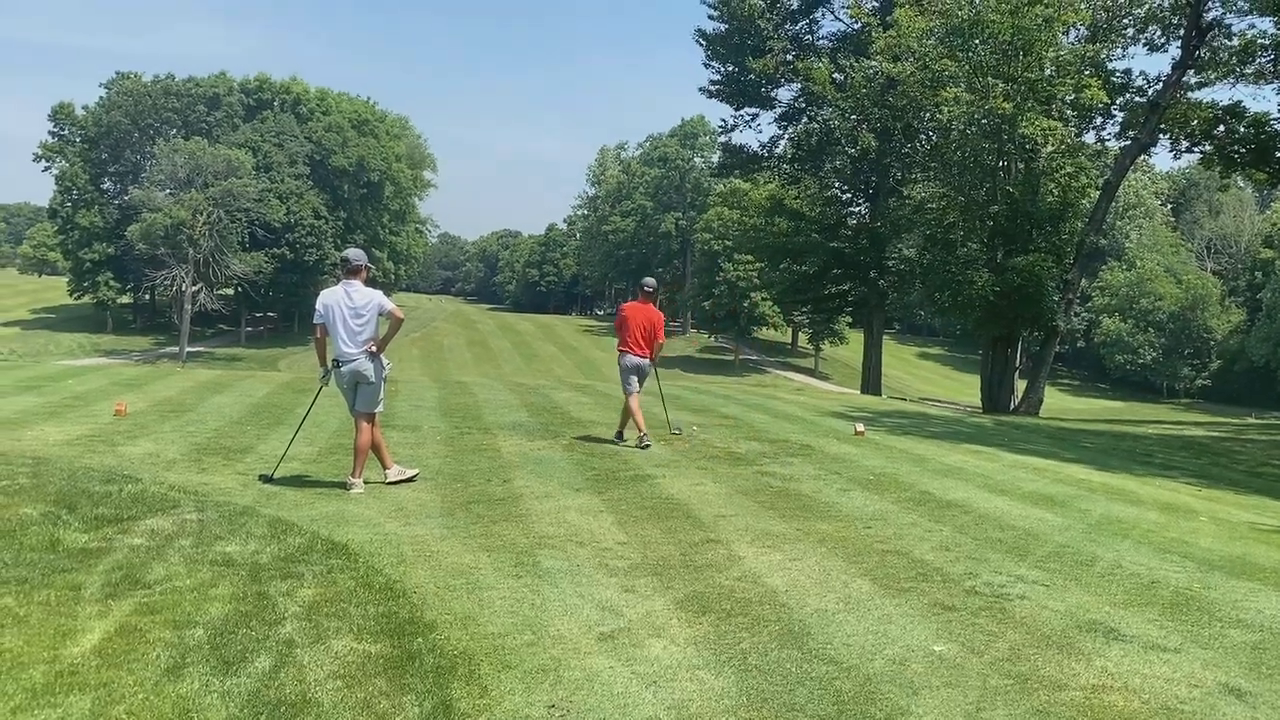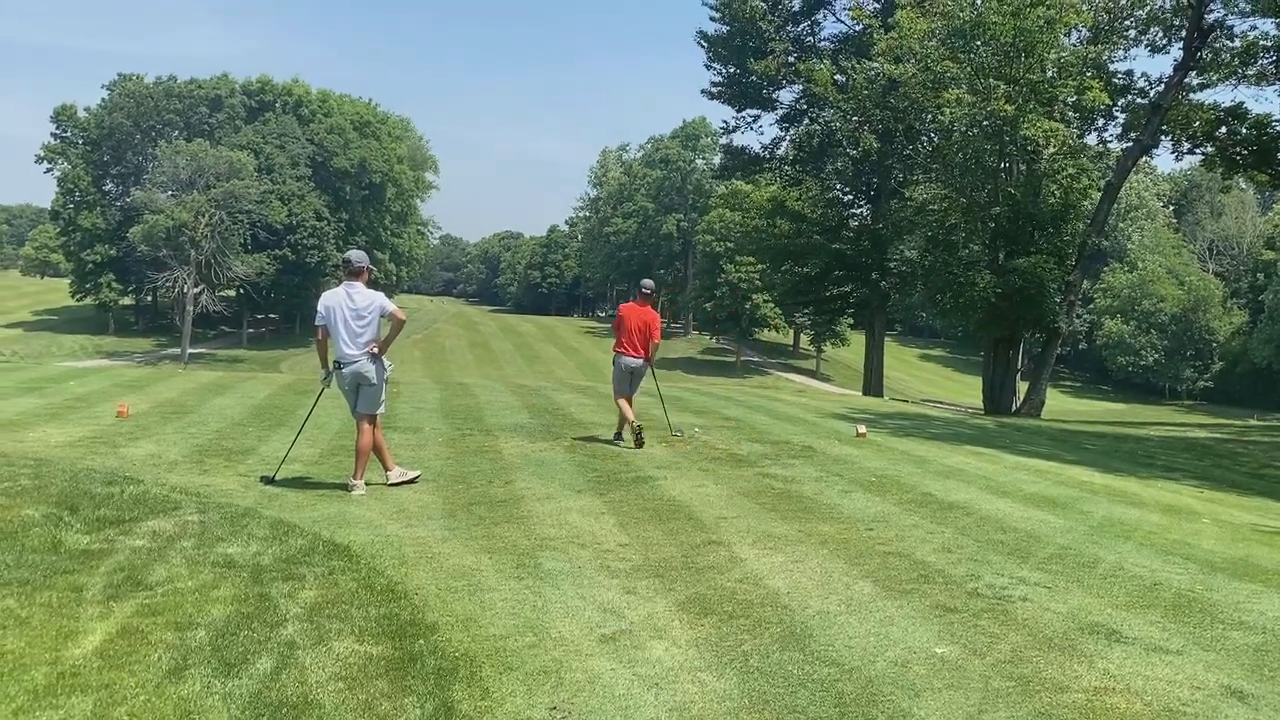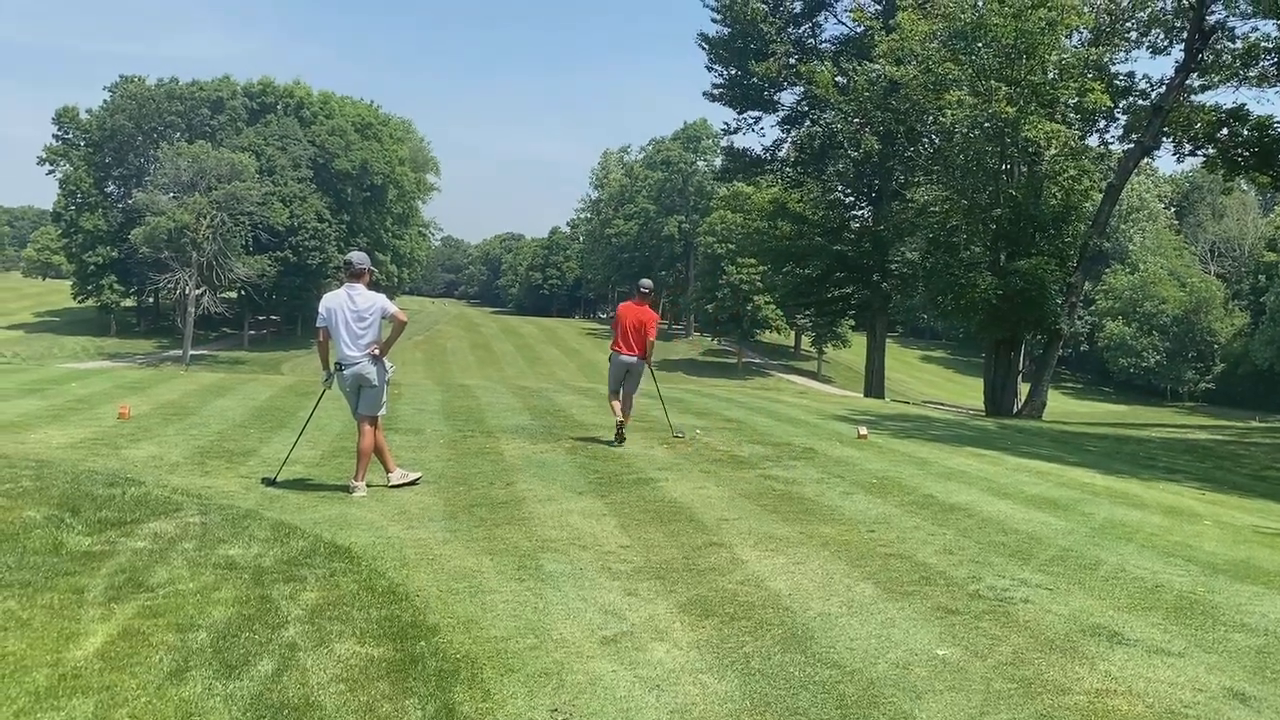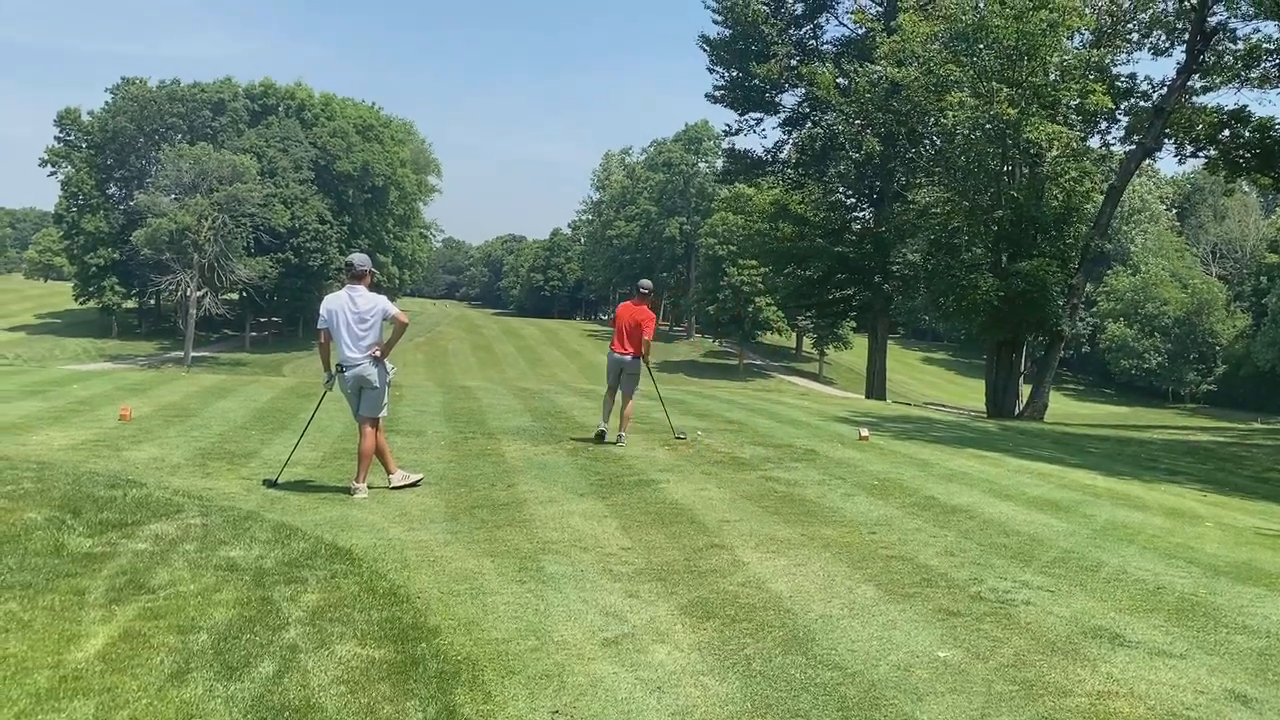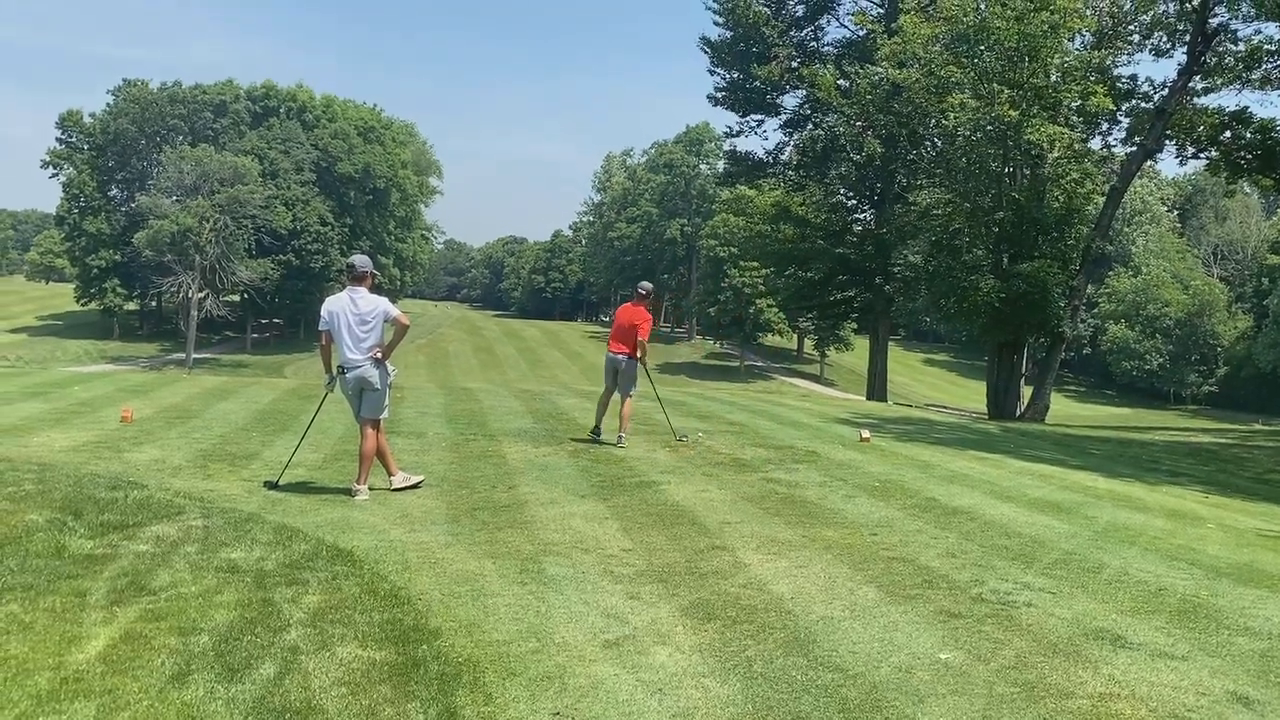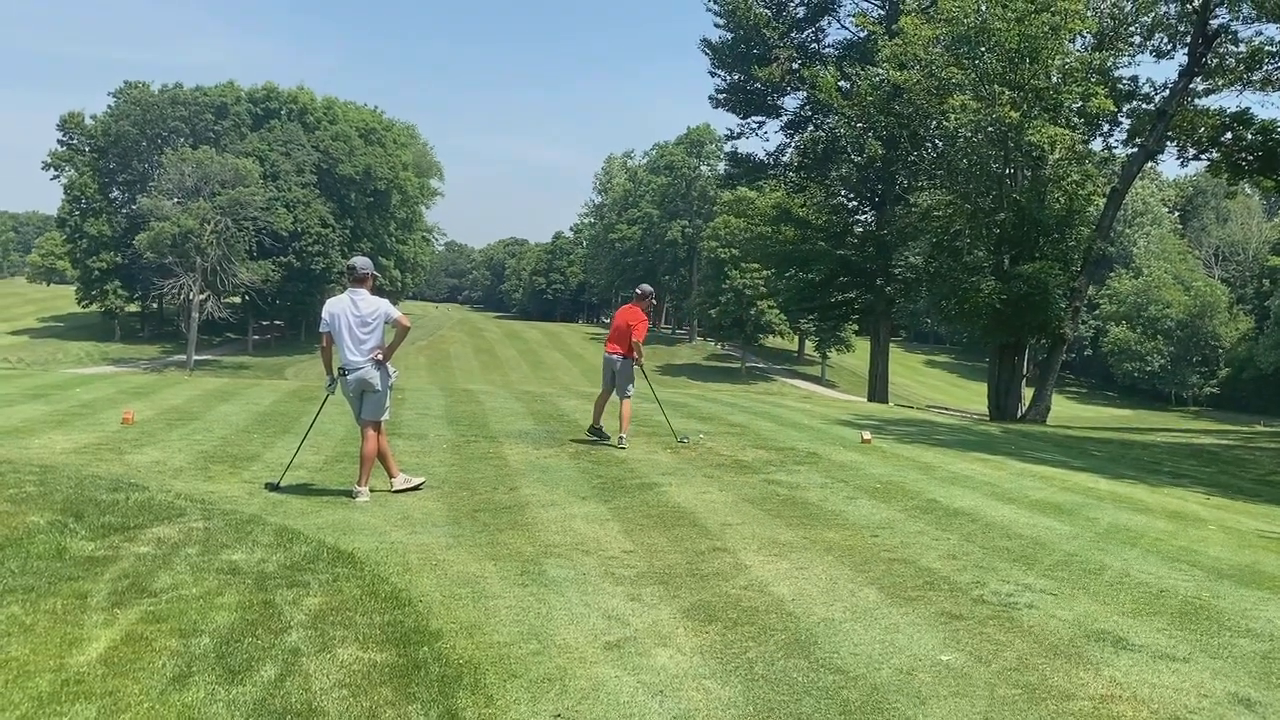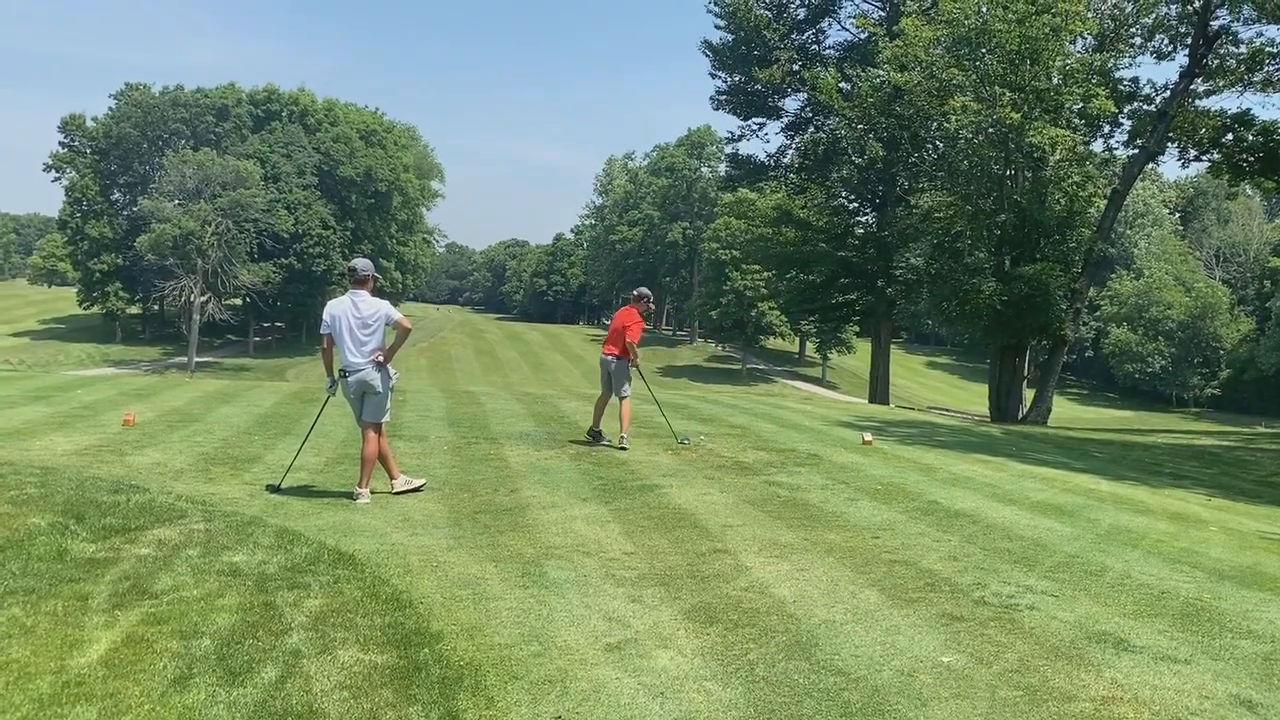
dt=0.1s
person 1, frame 1
left shoulder: (325, 297)
right shoulder: (373, 296)
left elbow: (319, 336)
right elbow: (399, 316)
left wrist: (323, 367)
right wrist: (382, 344)
left hip: (342, 367)
right hip: (368, 363)
left knee: (370, 420)
right knee: (365, 422)
left ankle: (390, 469)
right ankle: (355, 479)
person 1, frame 2
left shoulder: (327, 298)
right shoulder: (374, 297)
left elbow: (320, 338)
right elbow: (400, 317)
left wrist: (325, 369)
right wrist: (384, 346)
left hip: (343, 368)
right hip: (370, 364)
left knee: (371, 421)
right knee: (367, 423)
left ankle: (391, 470)
right ankle: (357, 480)
person 1, frame 3
left shoulder: (328, 300)
right shoulder: (375, 299)
left elbow: (322, 339)
right elbow: (402, 319)
left wrist: (326, 370)
right wrist: (385, 348)
left hip: (345, 370)
right hip: (371, 366)
left knee: (373, 423)
right knee: (368, 425)
left ankle: (393, 472)
right ankle: (358, 482)
person 1, frame 4
left shoulder: (329, 301)
right shoulder: (376, 300)
left elbow: (323, 341)
right elbow: (403, 321)
left wrist: (327, 372)
right wrist: (386, 349)
left hip: (346, 372)
right hip: (372, 368)
left knee: (374, 425)
right knee: (369, 426)
left ankle: (394, 474)
right ankle: (359, 484)
person 1, frame 5
left shoulder: (331, 303)
right shoulder: (378, 302)
left elbow: (324, 343)
right elbow: (404, 323)
left wrist: (328, 374)
right wrist: (388, 351)
left hip: (347, 373)
right hip: (373, 369)
left knee: (375, 426)
right knee: (370, 428)
left ankle: (395, 475)
right ankle: (360, 485)
person 1, frame 6
left shoulder: (331, 305)
right shoulder: (379, 304)
left elbow: (325, 345)
right elbow: (405, 325)
left wrist: (329, 376)
right wrist: (389, 353)
left hip: (348, 375)
right hip: (375, 371)
left knee: (376, 428)
right knee: (371, 430)
left ankle: (396, 477)
right ankle: (361, 487)
person 1, frame 7
left shoulder: (332, 307)
right shoulder: (379, 306)
left elbow: (326, 346)
right elbow: (406, 326)
left wrist: (330, 377)
right wrist: (390, 354)
left hip: (349, 377)
right hip: (375, 372)
left knee: (377, 430)
right knee: (372, 431)
left ankle: (397, 479)
right ankle: (362, 489)
person 2, frame 1
left shoulder: (625, 308)
right shoulder: (658, 315)
left elbow: (618, 331)
right elbow: (660, 341)
right wrist: (654, 357)
left hip: (628, 358)
right hip: (645, 360)
left knee: (632, 397)
right knee: (632, 395)
left ankle: (643, 435)
right ankle: (620, 433)
person 2, frame 2
left shoulder: (623, 309)
right shoulder: (654, 317)
right elbow: (655, 342)
right wrist: (651, 358)
left hip: (622, 358)
right hip: (641, 361)
left knee: (620, 397)
right knee: (628, 396)
left ankle: (634, 424)
right ankle: (619, 433)
person 2, frame 3
left shoulder: (621, 308)
right shoulder: (651, 316)
right elbow: (651, 340)
right wrist: (649, 357)
left hip: (619, 356)
right hip: (638, 360)
left knee: (613, 393)
right knee: (628, 396)
left ankle: (619, 419)
right ankle: (620, 433)
person 2, frame 4
left shoulder: (621, 307)
right shoulder: (649, 315)
right elbow: (647, 339)
right wrist: (646, 355)
left hip: (614, 355)
right hip: (632, 359)
left knee: (611, 390)
right knee: (628, 397)
left ankle: (604, 425)
right ankle: (621, 435)
person 2, frame 5
left shoulder: (621, 309)
right shoulder: (645, 316)
right elbow: (641, 340)
right wrist: (643, 357)
left hip: (611, 354)
right hip: (628, 359)
left knee: (608, 391)
right knee: (626, 397)
left ankle: (597, 428)
right ankle: (621, 436)
person 2, frame 6
left shoulder: (621, 310)
right shoulder: (641, 318)
right elbow: (635, 341)
right wrist: (640, 356)
left hip: (608, 355)
right hip: (623, 359)
left knee: (605, 391)
right knee: (625, 398)
left ankle: (595, 427)
right ankle: (622, 436)
person 2, frame 7
left shoulder: (620, 312)
right shoulder: (637, 319)
right elbow: (629, 341)
right wrist: (636, 357)
left hip: (605, 356)
right hip: (619, 360)
left knee: (605, 394)
right knee: (624, 399)
left ankle: (594, 430)
right ankle: (623, 437)
